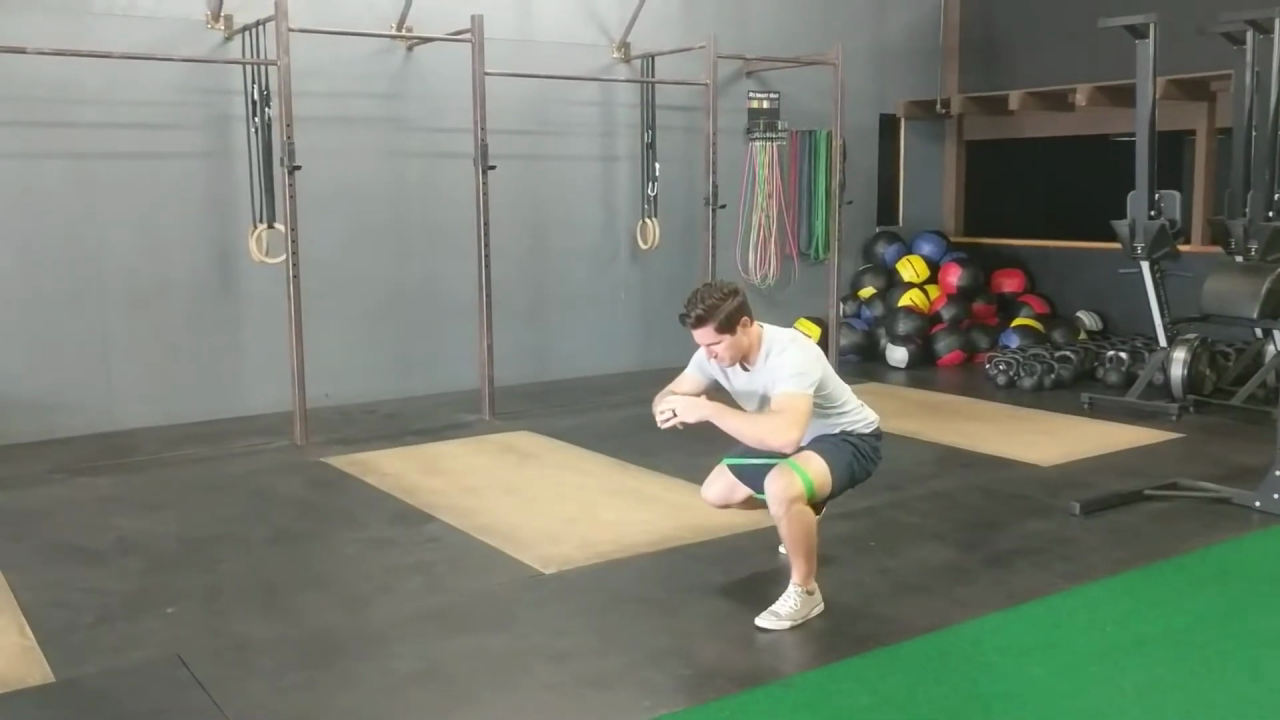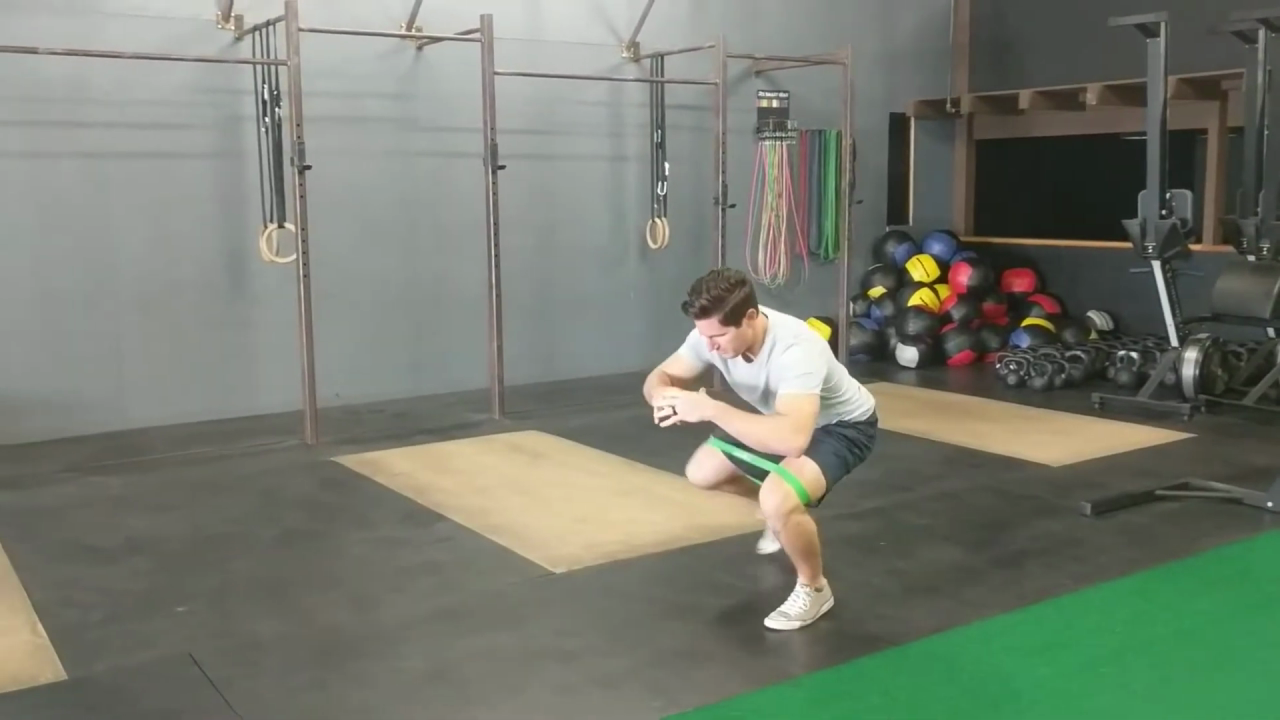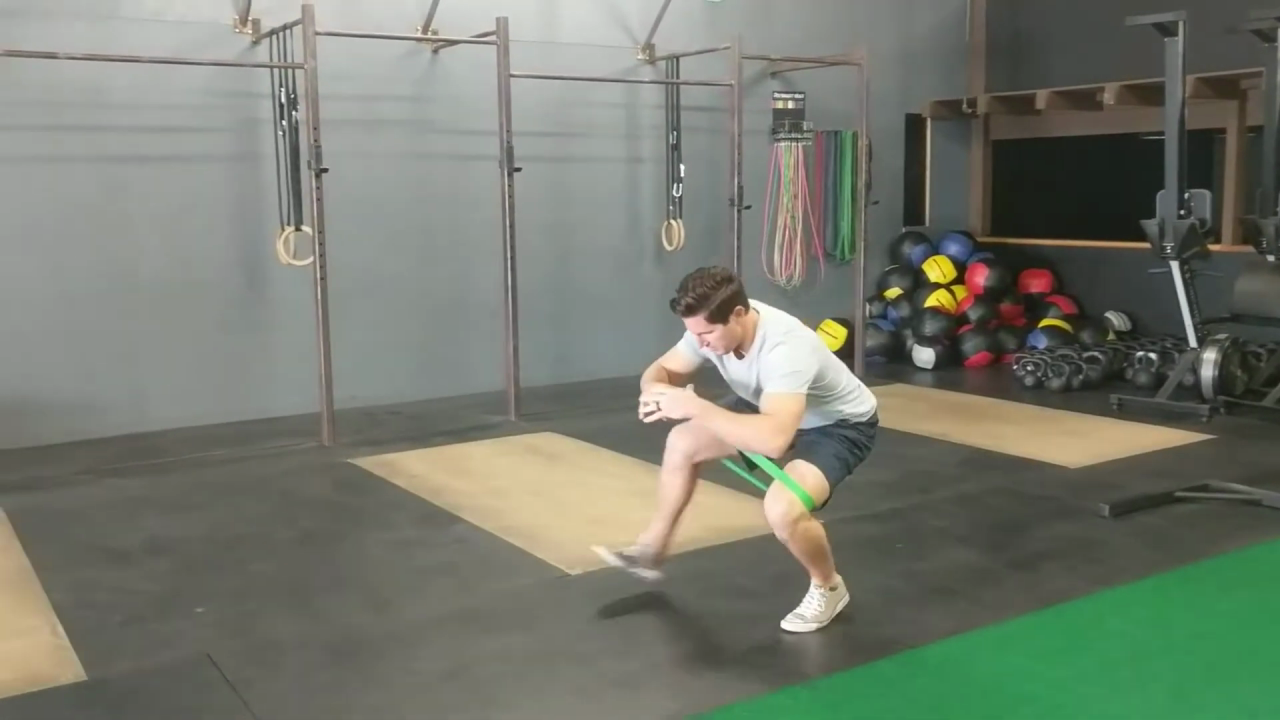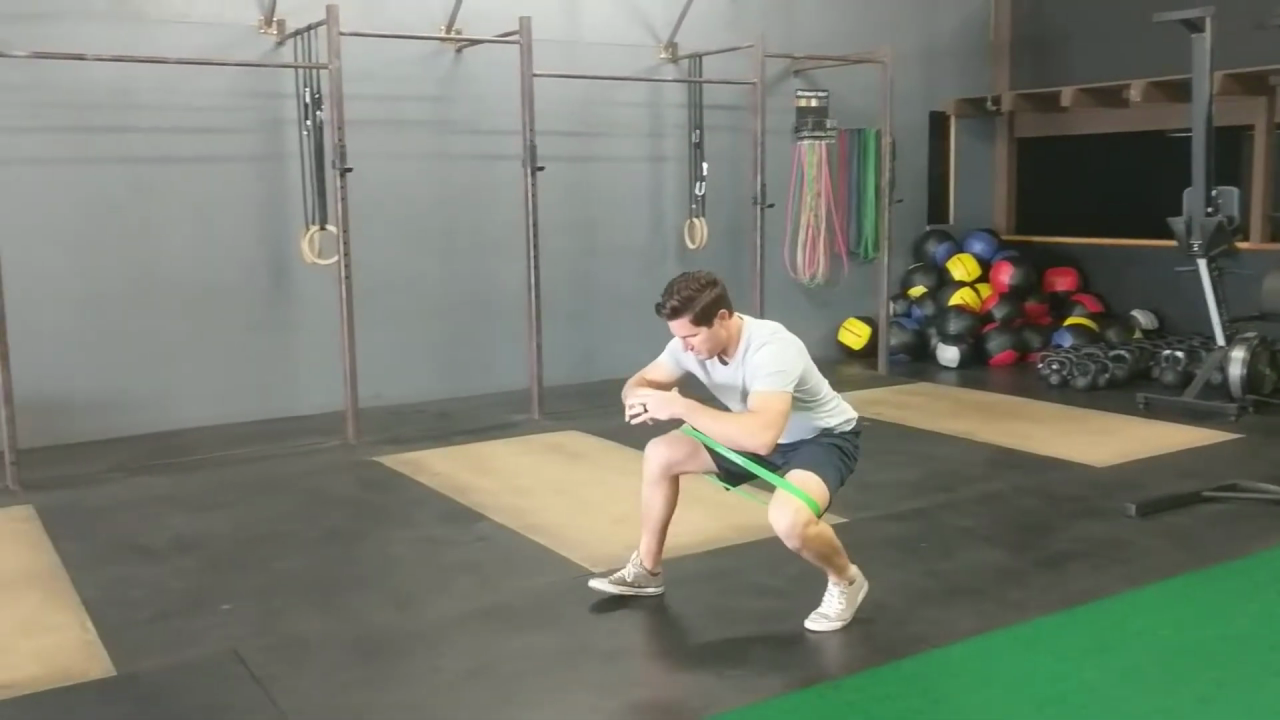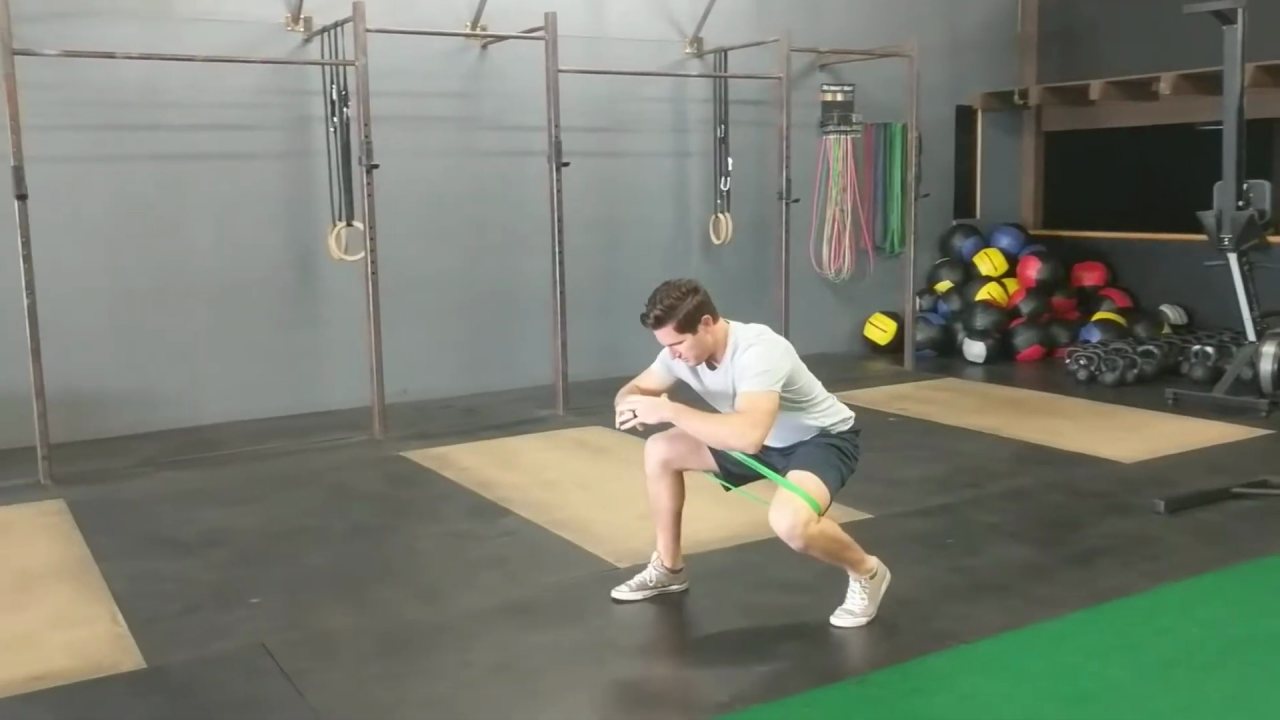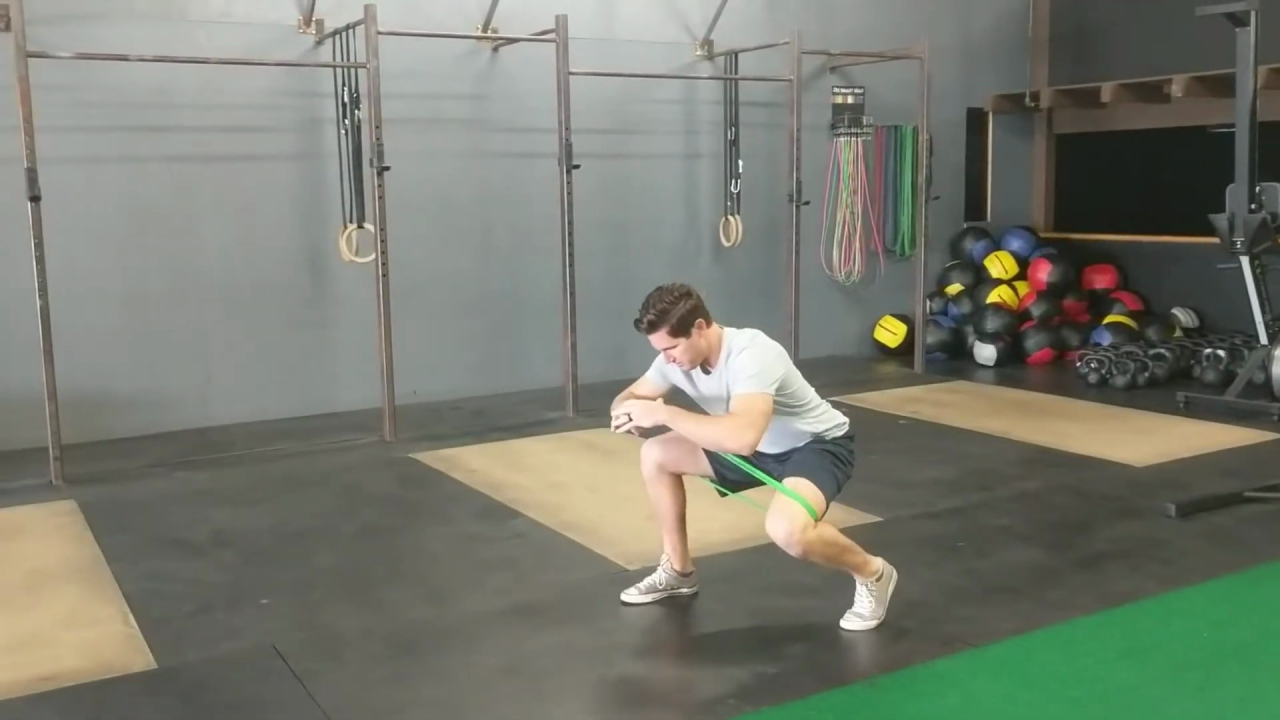
dt=0.3s
person 1, frame 1
left shoulder: (790, 356)
right shoulder: (716, 348)
left elbow: (786, 436)
right elbow: (668, 395)
left wrist: (708, 409)
right wrist: (669, 407)
left hip: (849, 438)
right hip: (792, 435)
left knee: (782, 487)
right knee: (716, 493)
left ankle: (805, 591)
right ankle: (805, 513)
person 1, frame 2
left shoulder: (796, 350)
right shoulder: (715, 333)
left elbow: (792, 440)
right elbow: (660, 376)
left wrist: (711, 409)
right wrist: (664, 395)
left hip: (843, 426)
right hip: (781, 417)
left knee: (776, 499)
right knee: (703, 472)
left ankle: (813, 589)
right ankle: (793, 511)
person 1, frame 3
left shoulder: (786, 348)
right shoulder: (714, 328)
left elbow: (774, 441)
right elbow: (661, 370)
left wrist: (694, 406)
right wrist: (656, 392)
left hip: (841, 426)
right hip: (779, 414)
left knee: (781, 508)
right knee: (682, 442)
left ankle: (827, 588)
right ankle: (651, 550)
person 1, frame 4
left shoulder: (771, 350)
right shoulder: (695, 338)
left elbow: (761, 437)
right elbow: (643, 380)
left wrist: (681, 407)
right wrist: (640, 397)
left hip: (825, 437)
right hip: (761, 431)
left knee: (788, 519)
right knee: (660, 454)
left ankle: (845, 582)
right ankle: (646, 568)
person 1, frame 5
left shoulder: (759, 351)
right shoulder: (683, 348)
left elbow: (748, 437)
right elbow: (635, 389)
left wrist: (670, 411)
right wrist: (630, 405)
left hip: (823, 439)
right hip: (765, 440)
left knee: (789, 522)
right knee: (660, 451)
left ankle: (867, 573)
right ankle: (668, 567)
person 1, frame 6
left shoulder: (752, 356)
right shoulder: (678, 354)
left elbow: (743, 438)
right elbow: (629, 396)
left wrist: (664, 413)
right wrist: (627, 411)
left hip: (819, 444)
right hip: (761, 446)
left knee: (786, 529)
right knee: (656, 454)
left ankle: (872, 575)
right ankle: (677, 569)
